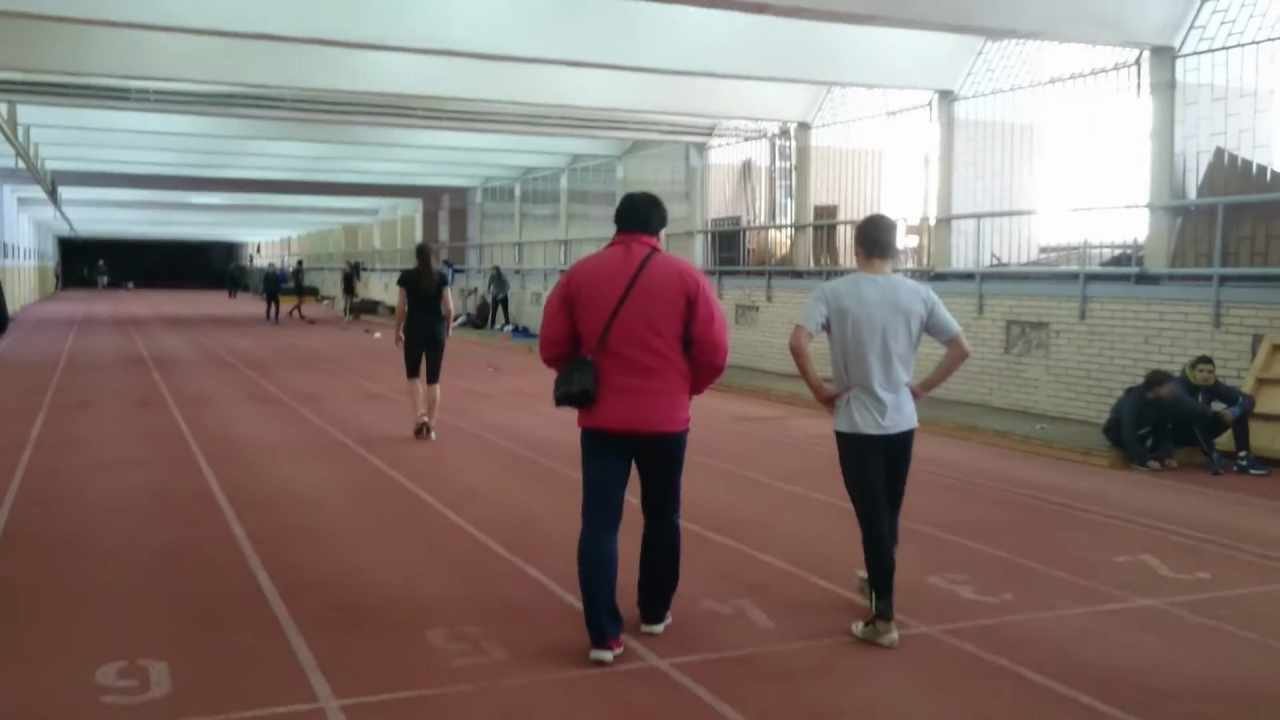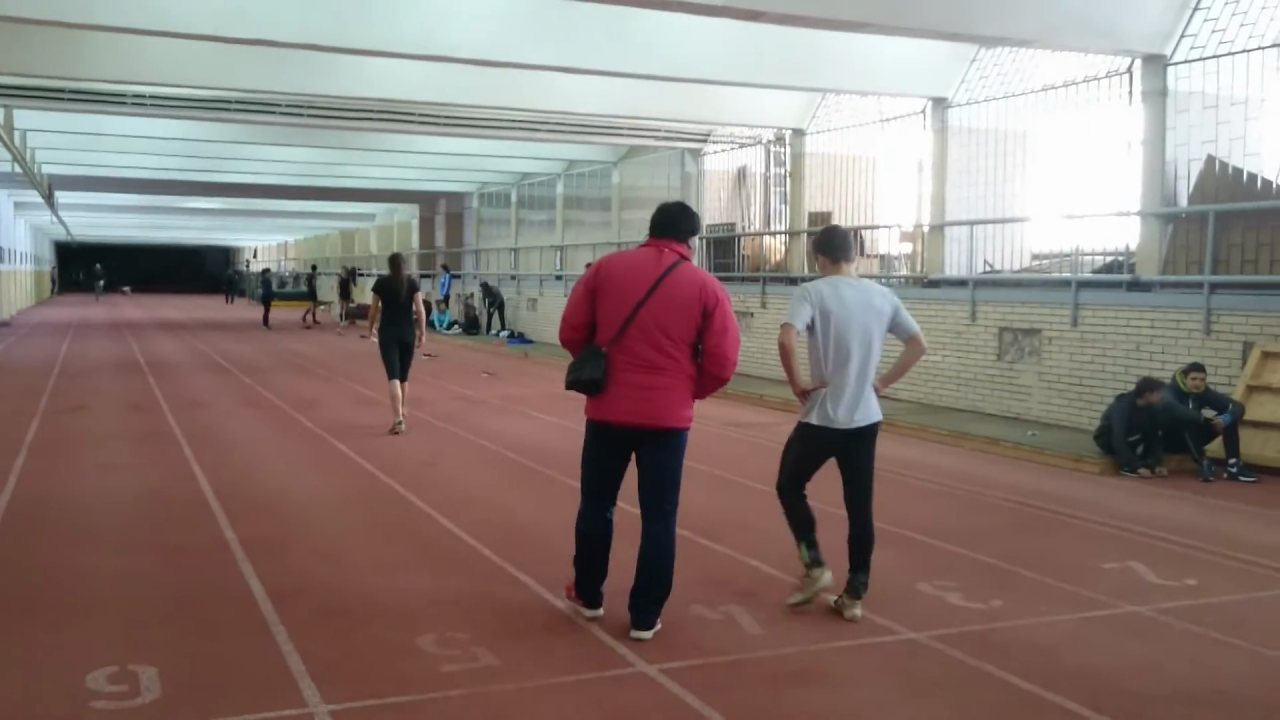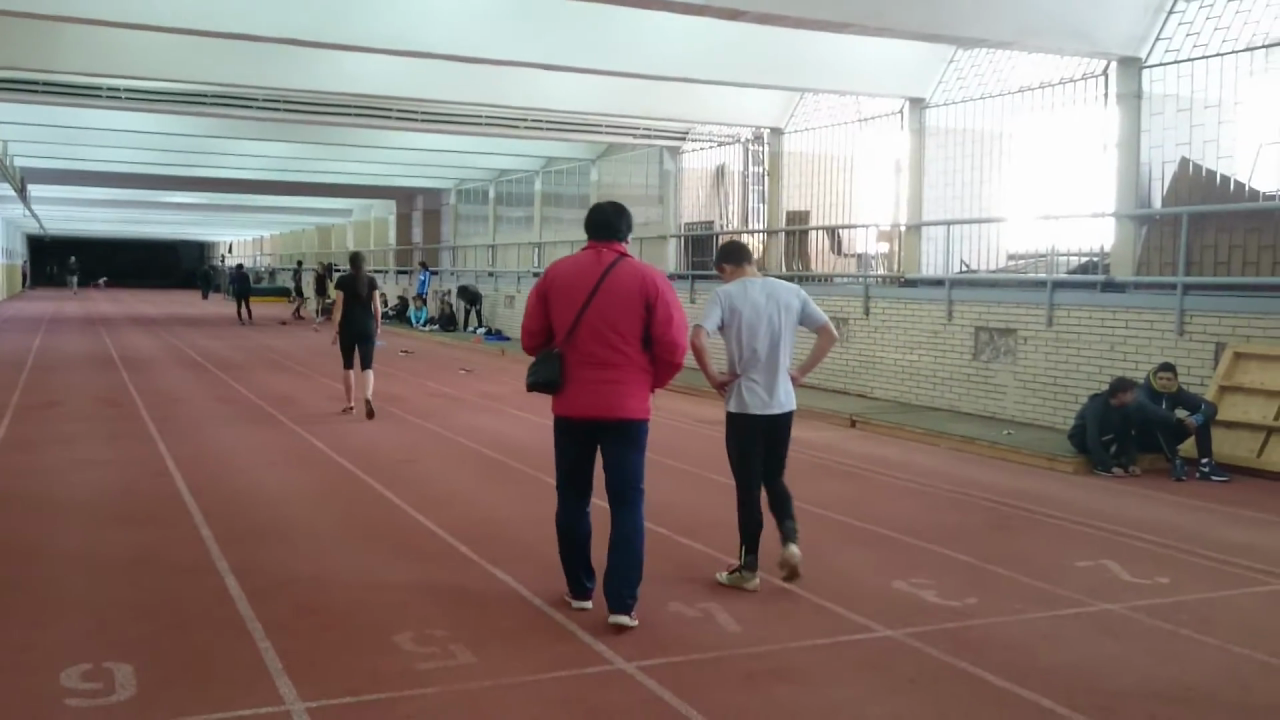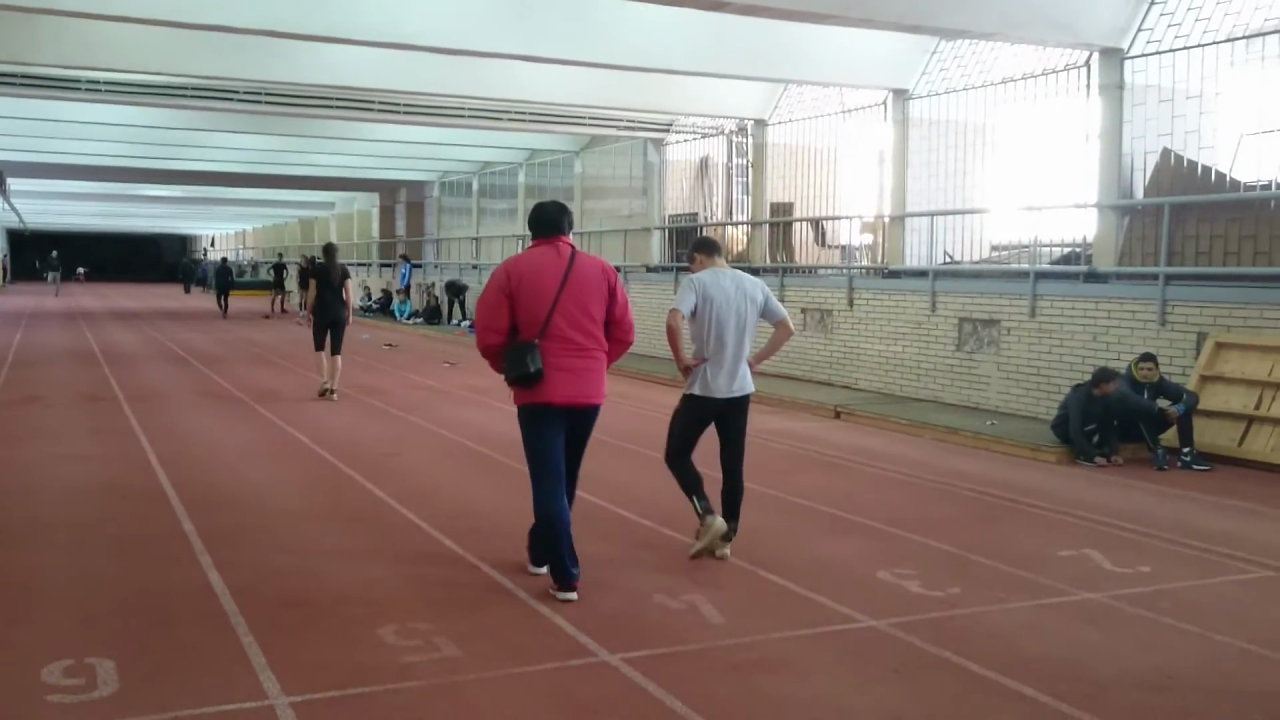
dt=0.7s
person 1, frame 1
left shoulder: (579, 274)
right shoulder: (685, 275)
left elbow: (553, 350)
right elbow: (713, 350)
right wrist: (685, 389)
left hip: (602, 418)
right hip: (665, 417)
left knee: (599, 523)
right knee: (662, 519)
left ankle: (603, 634)
right ankle: (655, 611)
person 1, frame 2
left shoulder: (606, 268)
right shoulder: (706, 286)
left elbow: (571, 333)
right elbow: (721, 364)
left hip: (607, 409)
right hip: (668, 415)
left knee: (596, 503)
right knee: (659, 515)
left ankle: (589, 595)
right ankle: (645, 616)
person 1, frame 3
left shoulder: (555, 273)
right shoulder: (649, 279)
left elbow: (532, 340)
right elbow: (672, 350)
right wrist: (648, 382)
left hip: (571, 404)
right hip: (627, 407)
left knee: (572, 500)
right knee: (627, 503)
left ankle: (579, 589)
right ankle: (622, 603)
person 1, frame 4
left shoulder: (512, 270)
right shoulder: (601, 270)
left elbow: (489, 337)
right elbow: (623, 334)
left wrist: (511, 370)
left hip: (539, 391)
right hip: (589, 391)
left knee: (549, 482)
right knee: (565, 477)
left ankle: (565, 577)
right ankle: (542, 553)
person 2, frame 1
left shoulder: (834, 292)
right shoulder: (919, 294)
left elbow: (798, 342)
right elbow: (960, 347)
left wrist: (820, 389)
right wrist: (922, 387)
left hip: (856, 424)
right hip: (901, 422)
left knee: (873, 519)
right knee: (889, 514)
left ankle: (883, 618)
right ankle: (877, 585)
person 2, frame 2
left shoulder: (814, 292)
right shoulder: (883, 295)
left elbow: (787, 340)
right elbow: (918, 345)
left wrist: (797, 383)
right wrist: (883, 381)
left hip: (822, 417)
right hip: (865, 418)
left knee: (789, 487)
right knee: (860, 507)
left ankle: (816, 568)
right ankle: (854, 595)
person 2, frame 3
left shoulder: (725, 295)
right shoulder: (791, 292)
left elbow: (697, 339)
right elbow: (830, 334)
left wrist: (713, 377)
right wrist: (800, 371)
left hip: (744, 406)
right hip: (783, 405)
left knee: (748, 488)
right knee: (774, 480)
left ankle: (748, 569)
right ankle: (791, 541)
person 2, frame 4
left shoulder: (697, 282)
right shoulder: (755, 285)
left elbow: (674, 322)
right elbow: (787, 328)
left wrist: (681, 359)
right wrist: (756, 359)
left hip: (703, 388)
right hip: (740, 389)
left knee: (677, 454)
right knee: (733, 465)
left ankle: (709, 518)
right ankle: (724, 538)
person 3, frame 1
left shoulder: (407, 276)
right shoulder: (441, 277)
left elbow: (401, 307)
right elbow: (449, 308)
left wrist: (398, 330)
right wrist: (448, 327)
left hip: (414, 331)
right hip: (436, 331)
left knee: (413, 376)
right knee: (433, 380)
left ankle: (421, 415)
right ankle: (431, 427)
person 3, frame 2
left shoulder: (381, 283)
right shoulder: (412, 283)
left elbow: (374, 310)
right elbow: (420, 310)
left wrist: (371, 328)
right wrist: (422, 333)
left hip: (388, 334)
right hip: (408, 334)
left knee: (393, 377)
right knee: (404, 376)
left ankle: (398, 419)
right ankle: (400, 415)
person 3, frame 3
left shoulder: (343, 280)
right shoulder: (371, 281)
left elbow: (338, 307)
right elbow: (377, 307)
left wrist: (335, 330)
right wrist: (377, 326)
left hip: (348, 328)
right hip: (367, 327)
left knee: (348, 366)
right knee: (367, 366)
left ankle: (350, 405)
right ankle: (368, 397)
person 3, frame 4
left shoulder: (317, 269)
right shoulder: (343, 270)
left elbow: (313, 293)
right elbow: (349, 295)
left wrist: (309, 312)
right wrist: (349, 314)
left hip: (321, 313)
right hip: (339, 314)
left knee: (319, 349)
right knee: (336, 352)
left ankle: (325, 382)
right ankle: (333, 389)
